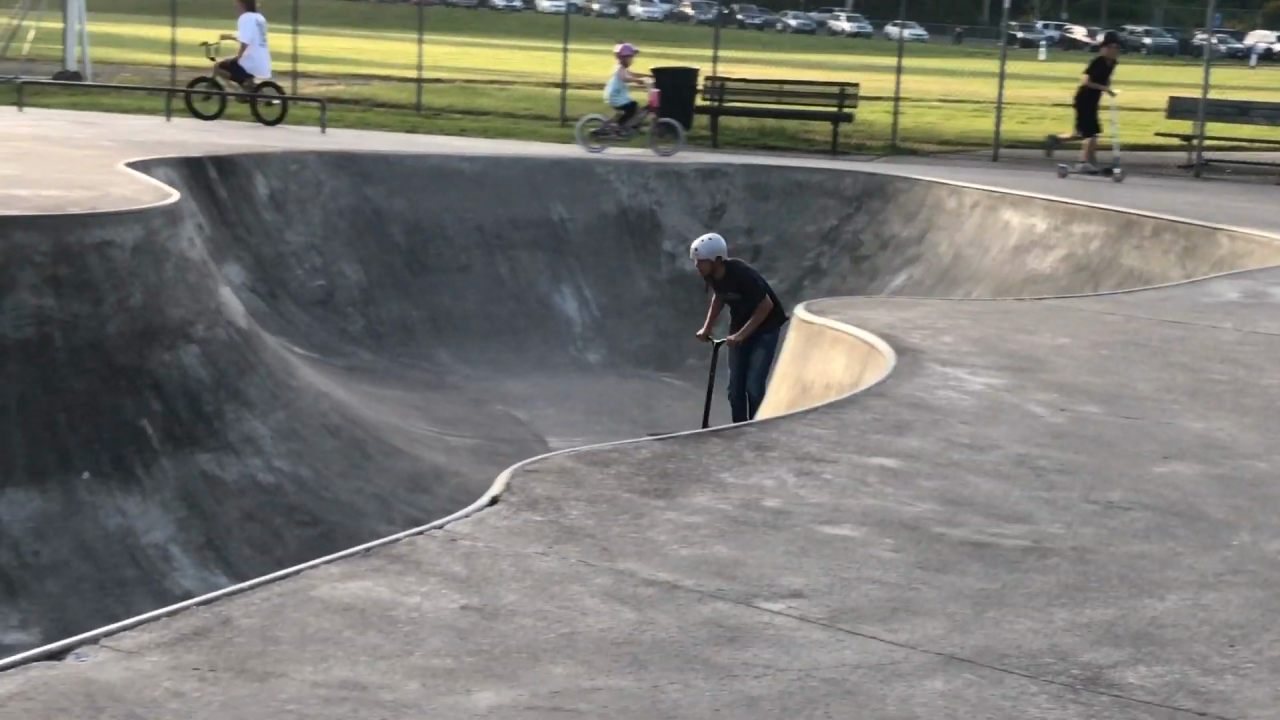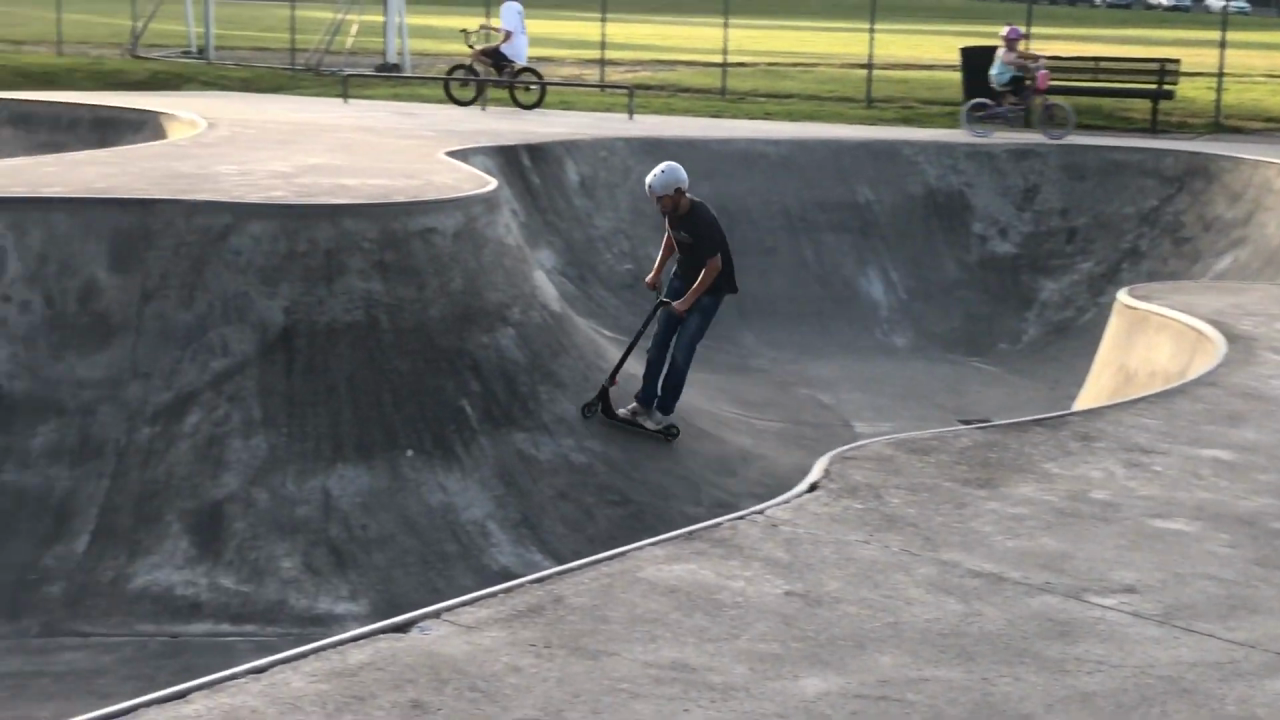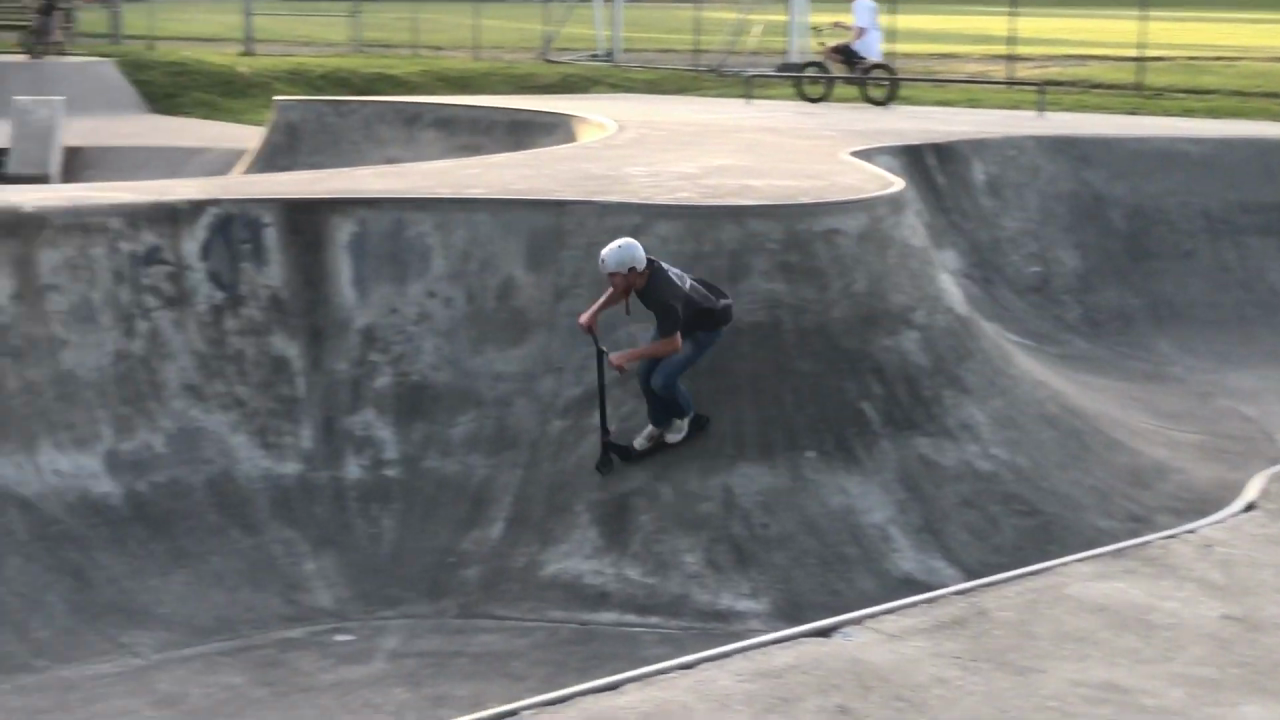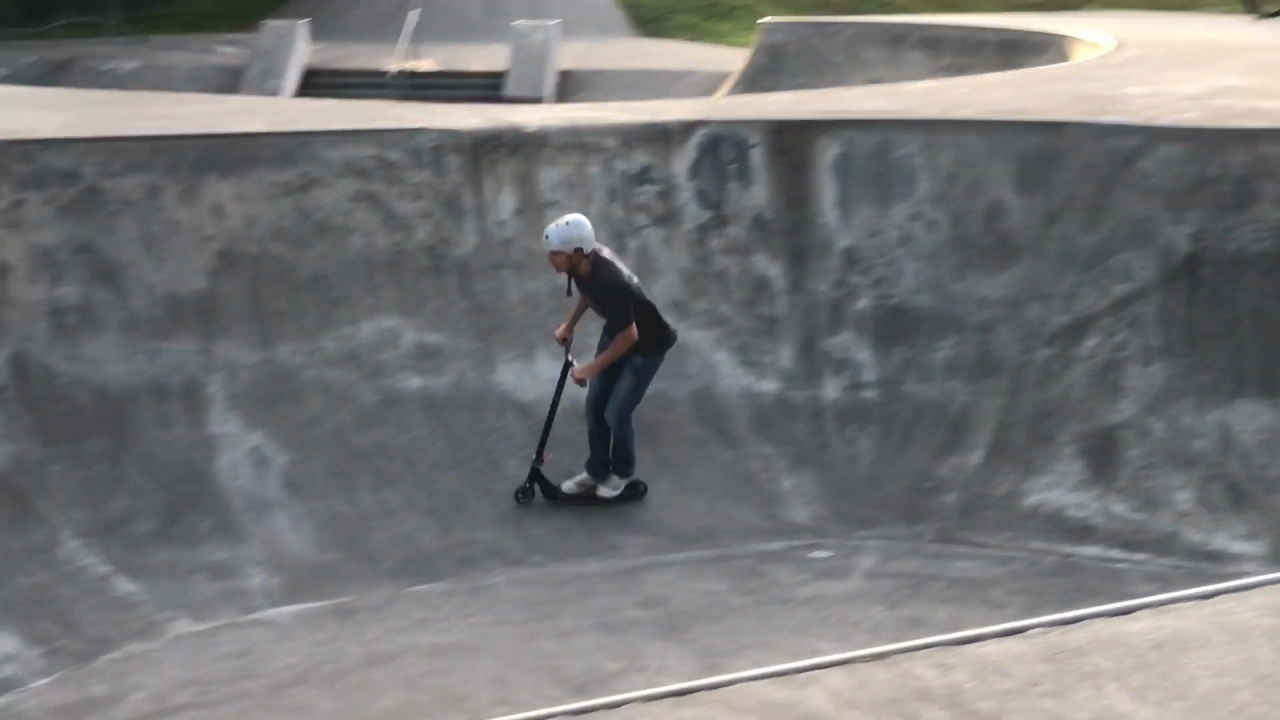
dt=0.4s
person 1, frame 1
left shoulder: (742, 274)
right shoulder: (711, 275)
left elbow: (767, 305)
left wrist: (742, 334)
right wrist: (707, 326)
left hip: (765, 327)
right hip: (741, 325)
left knee: (754, 388)
right knee: (735, 390)
person 1, frame 2
left shoulder: (702, 220)
right shoulder: (673, 211)
left elbow: (715, 265)
left wrist: (687, 300)
right wrist: (656, 271)
left hip: (709, 289)
right hip: (682, 279)
left knee: (681, 352)
right knee: (658, 343)
left ankle: (662, 410)
right ankle: (644, 402)
person 1, frame 3
left shoulder: (664, 297)
right shoulder: (640, 270)
left elbow: (673, 346)
right elbow: (620, 289)
left wrist: (626, 357)
right wrist: (593, 313)
left hip: (705, 325)
right hip: (680, 317)
left knee: (661, 380)
right knee: (644, 371)
left ankle: (682, 413)
right ankle: (659, 422)
person 1, frame 4
left shoulder: (608, 284)
right shoulder: (589, 260)
left elbow: (630, 336)
left wrist: (591, 368)
right wrist: (570, 324)
left hip: (645, 344)
right hip: (616, 333)
left knee: (615, 414)
right knee: (594, 407)
left ankle: (621, 472)
right ankle: (596, 471)
